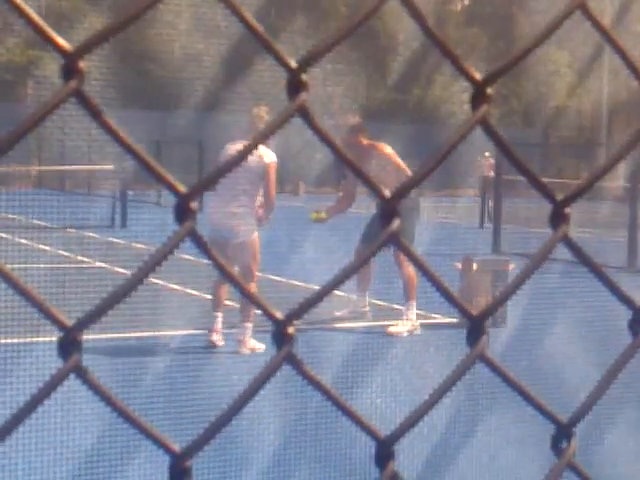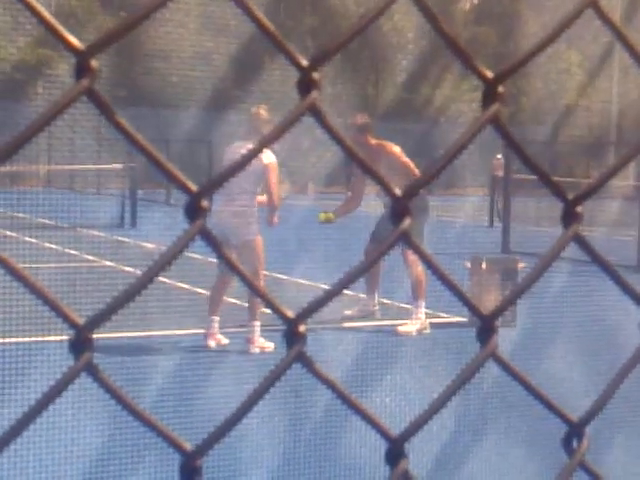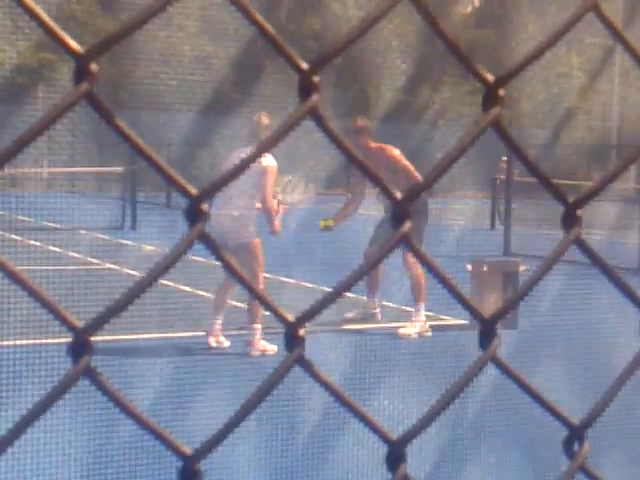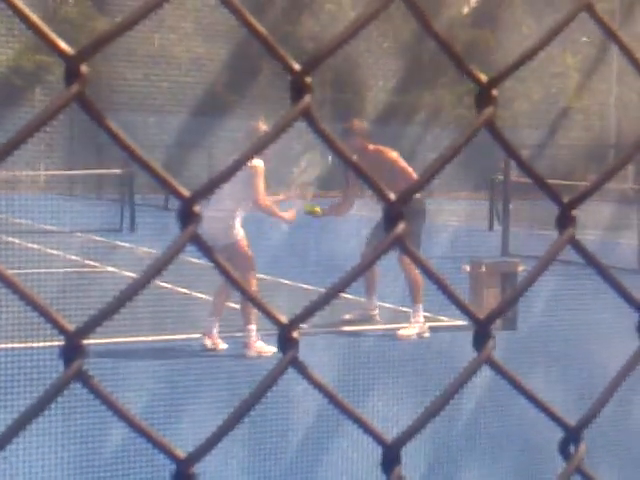
dt=0.3s
person 1, frame 1
left shoulder: (229, 148)
right shoulder: (267, 156)
left elbow: (220, 185)
right elbow: (269, 198)
right wrist: (264, 215)
left hip: (216, 214)
right hip: (241, 219)
left knee: (223, 274)
right knee: (249, 278)
left ankle: (216, 329)
right ankle: (246, 339)
person 1, frame 2
left shoulder: (232, 149)
right shoulder: (266, 157)
right elbow: (272, 197)
right wrist: (273, 216)
left hip: (220, 215)
right hip: (243, 219)
left knee: (224, 275)
right knee: (256, 278)
left ankle: (212, 331)
right ankle: (255, 338)
person 1, frame 3
left shoulder: (235, 155)
right shoulder: (267, 161)
right elbow: (266, 201)
left wrist: (264, 206)
right wrist: (274, 222)
left hip: (219, 218)
right hip: (240, 223)
left knee: (230, 278)
right knee: (256, 281)
left ankle: (215, 332)
right ankle: (256, 341)
person 1, frame 4
left shoulder: (244, 163)
right shoulder: (255, 164)
left elbow: (249, 200)
right elbow: (259, 202)
left wrist: (283, 197)
right wrist: (282, 215)
left hip: (210, 223)
right hip: (224, 225)
right knee: (249, 280)
left ankle: (212, 334)
right ankle: (251, 342)
person 2, frame 1
left shoulder: (380, 150)
right shoulder: (353, 161)
left elbow: (409, 179)
right elbow: (347, 199)
right wrist: (325, 213)
left hip: (403, 205)
left knee: (401, 256)
right knee: (362, 252)
left ankle: (410, 317)
right ankle: (361, 305)
person 2, frame 2
left shoulder: (387, 150)
left elbow: (417, 178)
right elbow: (355, 199)
right wrist: (332, 214)
left hip: (413, 205)
right hip: (393, 207)
left knee: (410, 255)
right knee: (371, 251)
left ankle: (420, 317)
right ankle: (370, 304)
person 2, frame 3
left shoulder: (387, 153)
left elbow: (417, 181)
right elbow: (354, 202)
right wrist: (333, 220)
left hip: (413, 208)
right hip: (393, 210)
left knee: (410, 258)
right knee: (370, 254)
left ankle: (420, 319)
right ankle: (372, 307)
person 2, frame 4
left shoulder: (385, 155)
left elbow: (414, 182)
right elbow: (346, 203)
right wrist: (322, 211)
left hip: (411, 209)
left knee: (406, 259)
right knee: (368, 255)
left ankle: (419, 320)
right ankle: (371, 309)
